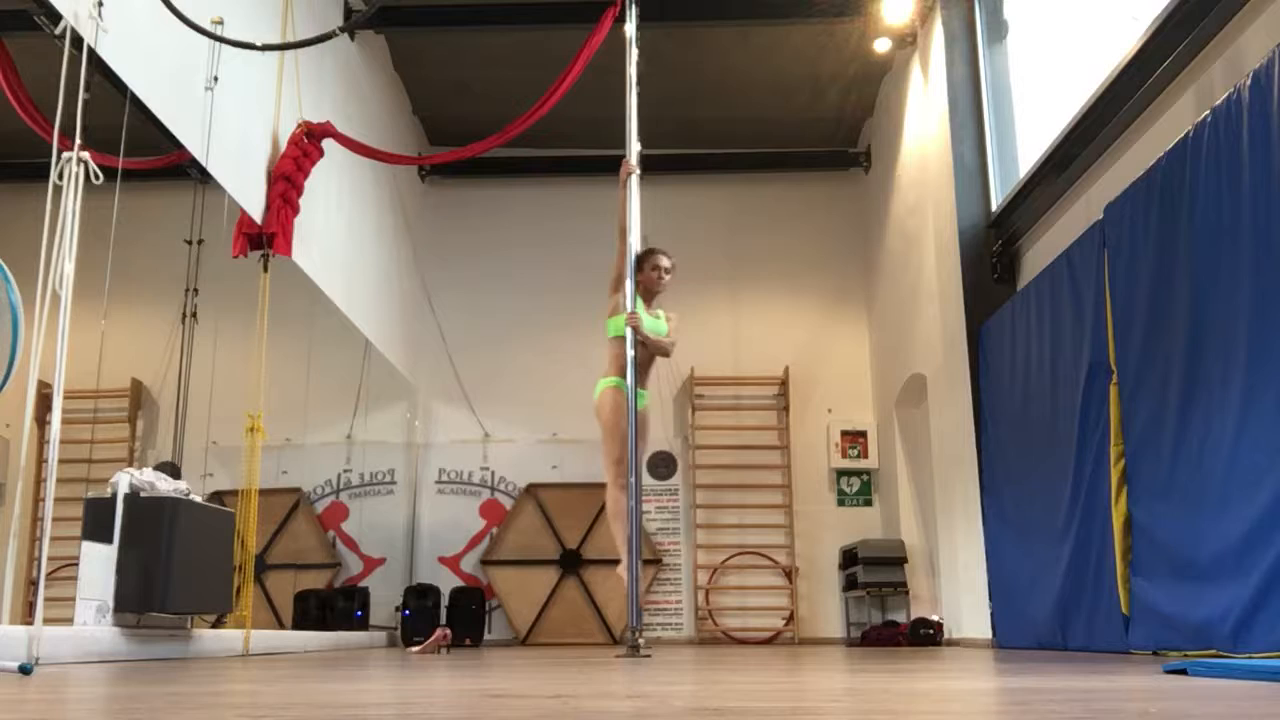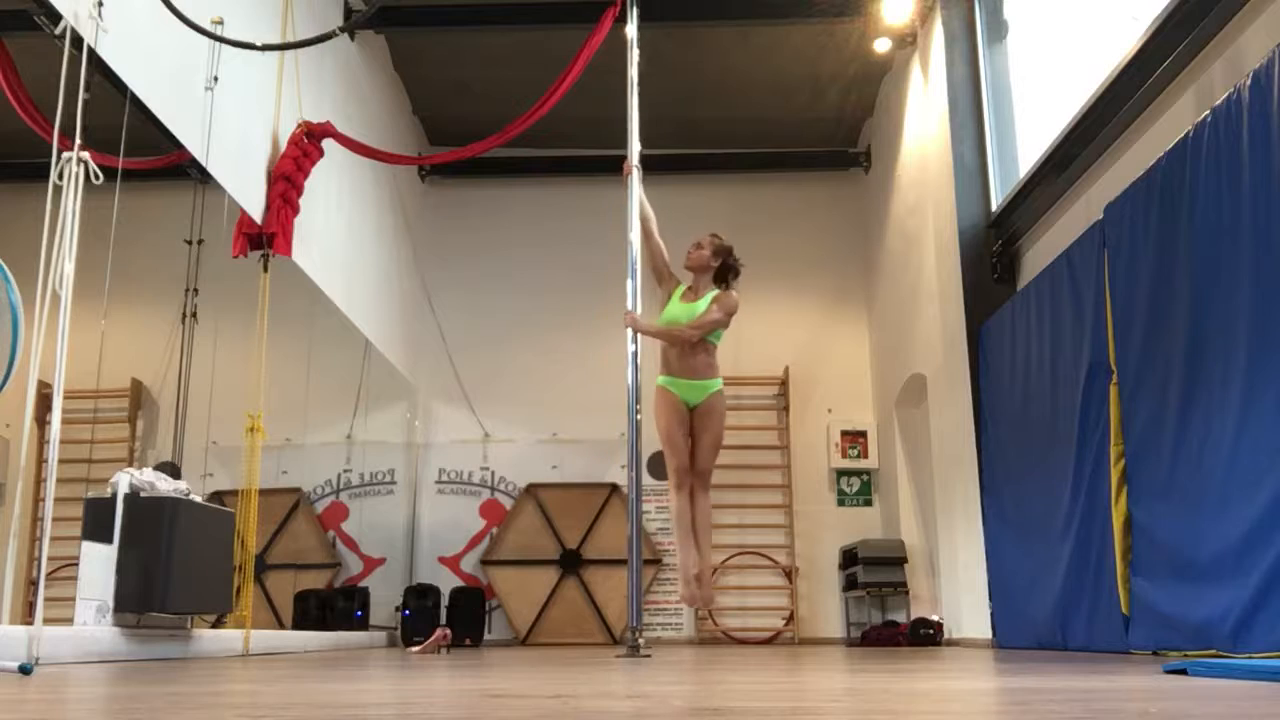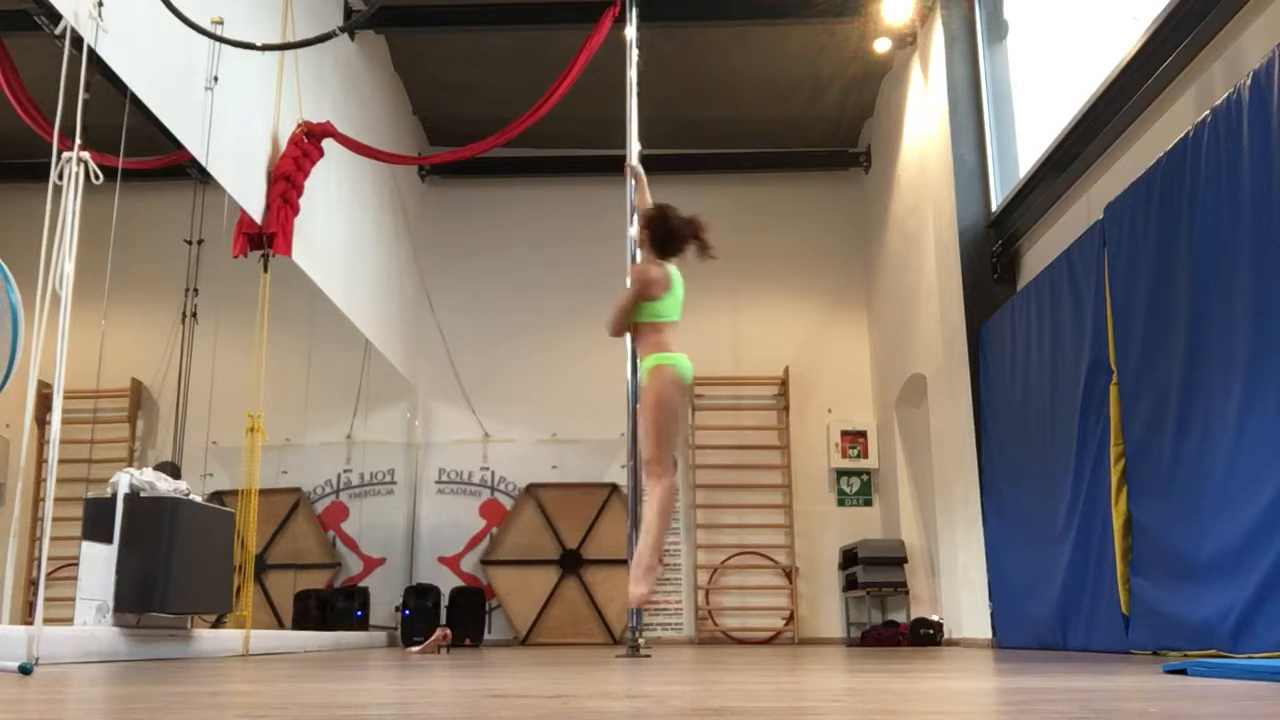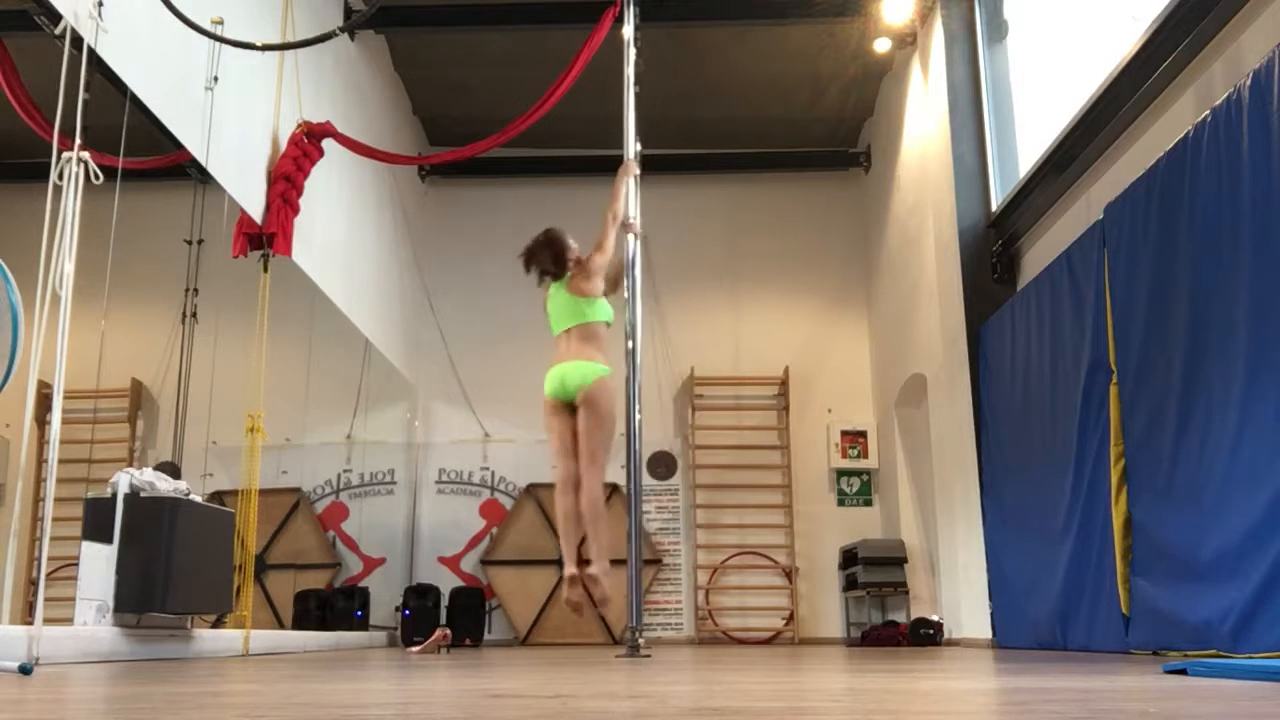
dt=0.5s
person 1, frame 1
left shoulder: (667, 317)
right shoulder: (622, 295)
left elbow: (667, 348)
right elbow: (623, 243)
left wrist: (642, 332)
right wrist: (625, 187)
left hip: (640, 400)
right hip: (614, 391)
left knee: (626, 480)
right knee: (619, 478)
left ankle: (628, 561)
right ankle: (628, 562)
person 1, frame 2
left shoulder: (727, 299)
right shoulder: (672, 288)
left elbow: (690, 335)
right elbow: (649, 234)
left wrist: (645, 327)
right wrist: (635, 187)
left hip: (708, 391)
right hip: (671, 389)
left knee: (701, 480)
right knee: (679, 479)
left ankle: (705, 568)
right ankle: (687, 569)
person 1, frame 3
left shoulder: (645, 272)
right shoulder: (671, 267)
left elbow: (615, 327)
right elbow: (660, 223)
left wrist: (630, 322)
right wrist: (640, 183)
left hip: (663, 369)
right hip: (667, 370)
left knee: (661, 469)
right knee: (654, 469)
left ankle: (648, 564)
right ankle: (642, 562)
person 1, frame 4
left shoulder: (551, 293)
right shoulder: (588, 274)
right elbow: (611, 223)
left wrist: (628, 238)
right wrist: (623, 177)
left hip: (557, 380)
right hip: (593, 378)
left knee: (566, 476)
right knee: (591, 474)
left ankle: (570, 567)
right ankle: (599, 565)
